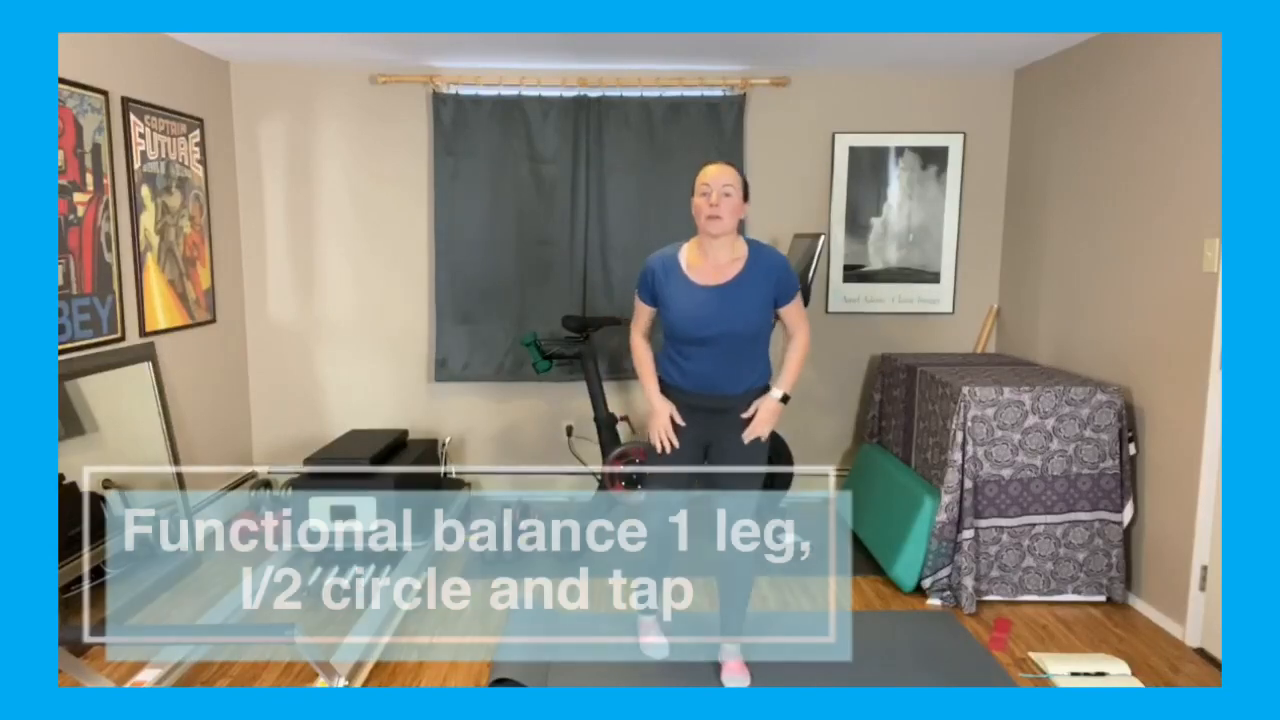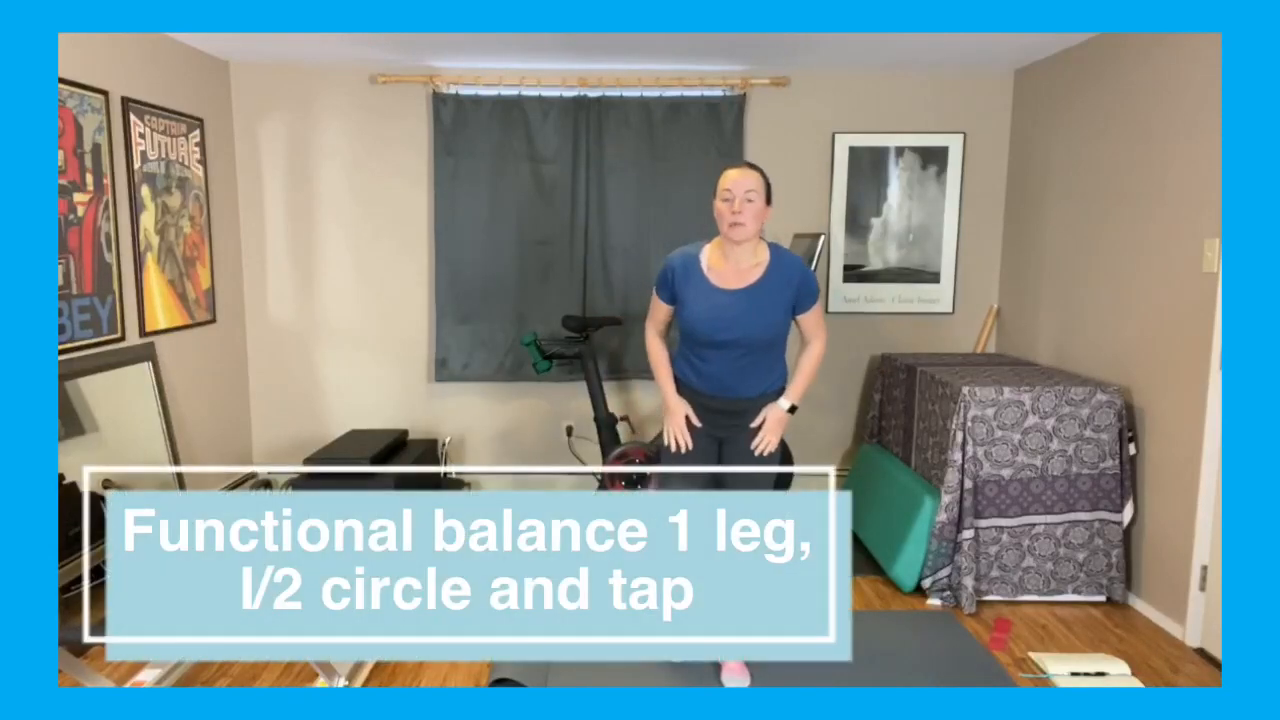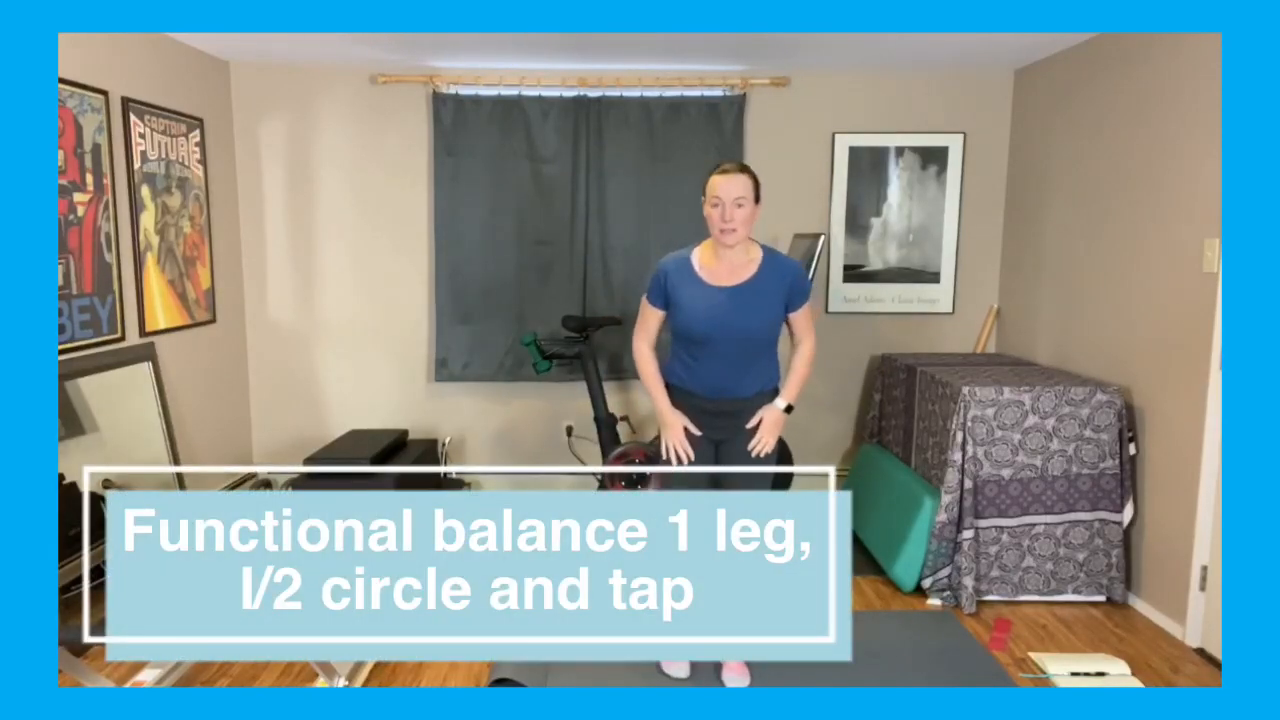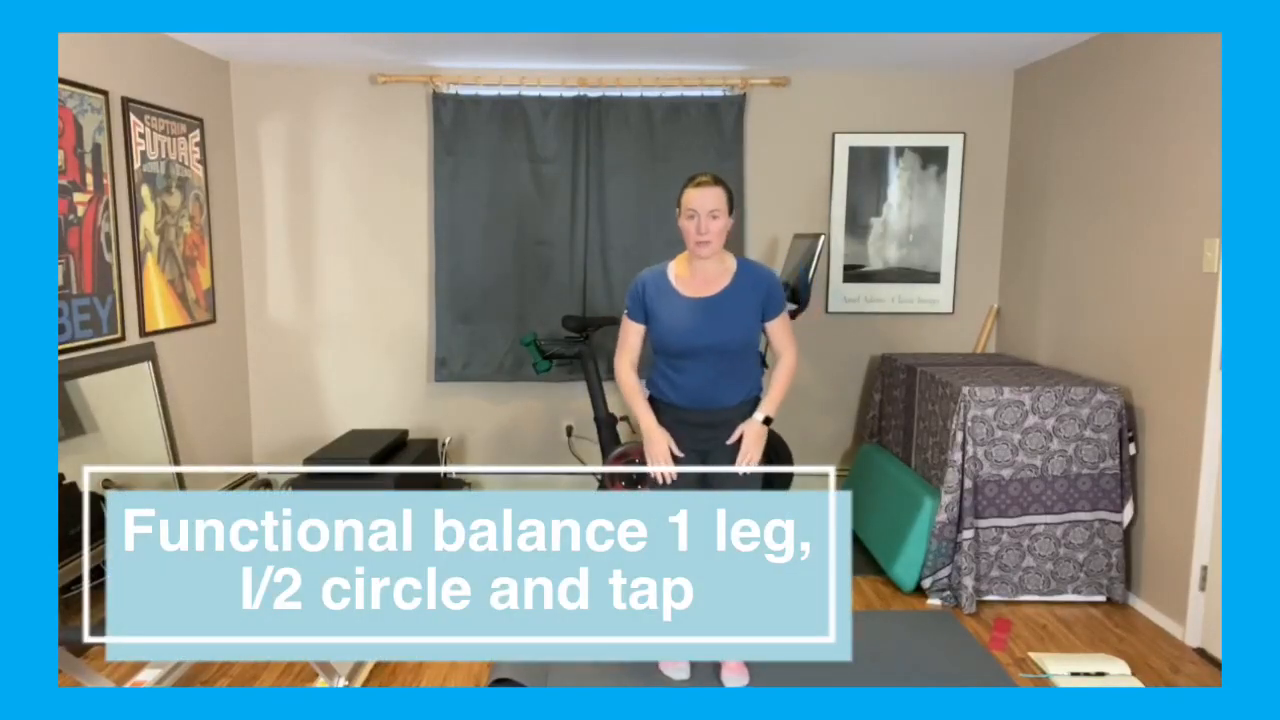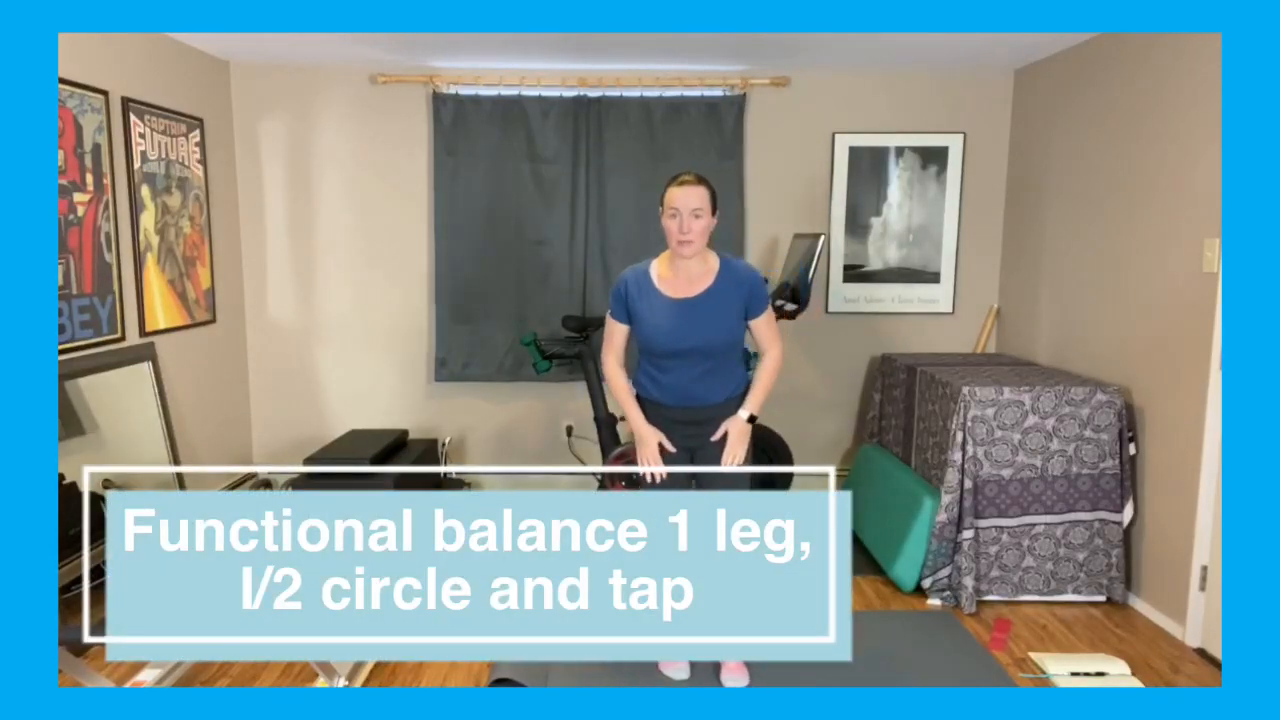
dt=0.4s
person 1, frame 1
left shoulder: (771, 267)
right shoulder: (660, 268)
left elbow: (798, 333)
right elbow: (639, 334)
left wrist: (778, 396)
right wrist: (653, 398)
left hip: (743, 416)
right hip: (679, 411)
left knee: (737, 530)
right knee: (663, 519)
left ankle: (731, 644)
right ankle: (652, 610)
person 1, frame 2
left shoulder: (792, 272)
right shoulder: (680, 266)
left elbow: (815, 341)
right elbow: (654, 331)
left wrist: (786, 405)
right wrist: (670, 398)
left hip: (756, 417)
right hip: (693, 411)
person 1, frame 3
left shoulder: (785, 272)
right shoulder: (672, 270)
left elbow: (805, 342)
right elbow: (643, 344)
left wrist: (783, 405)
right wrist: (664, 410)
left hip: (751, 419)
right hip: (688, 416)
person 1, frame 4
left shoulder: (759, 282)
right shoulder: (650, 285)
left elbow: (786, 356)
right elbow: (625, 363)
left wrist: (761, 420)
right wrist: (649, 429)
left hip: (735, 429)
right hip: (671, 428)
person 1, frame 5
left shoulder: (742, 280)
right shoulder: (633, 284)
left elbow: (772, 352)
right elbow: (612, 360)
left wrist: (746, 417)
right wrist: (639, 426)
left hip: (723, 425)
right hip: (660, 426)
